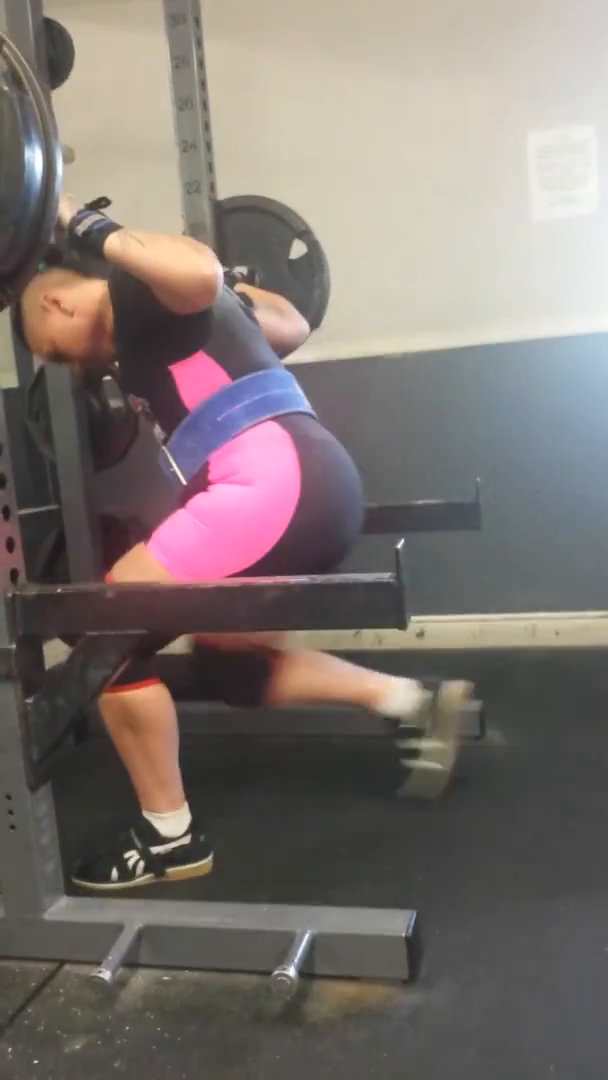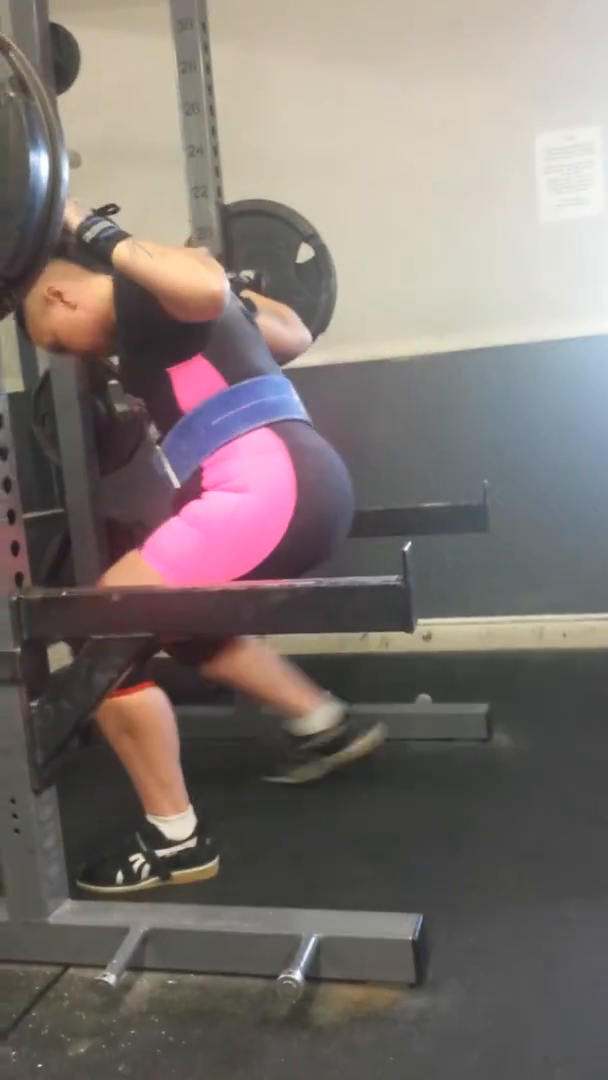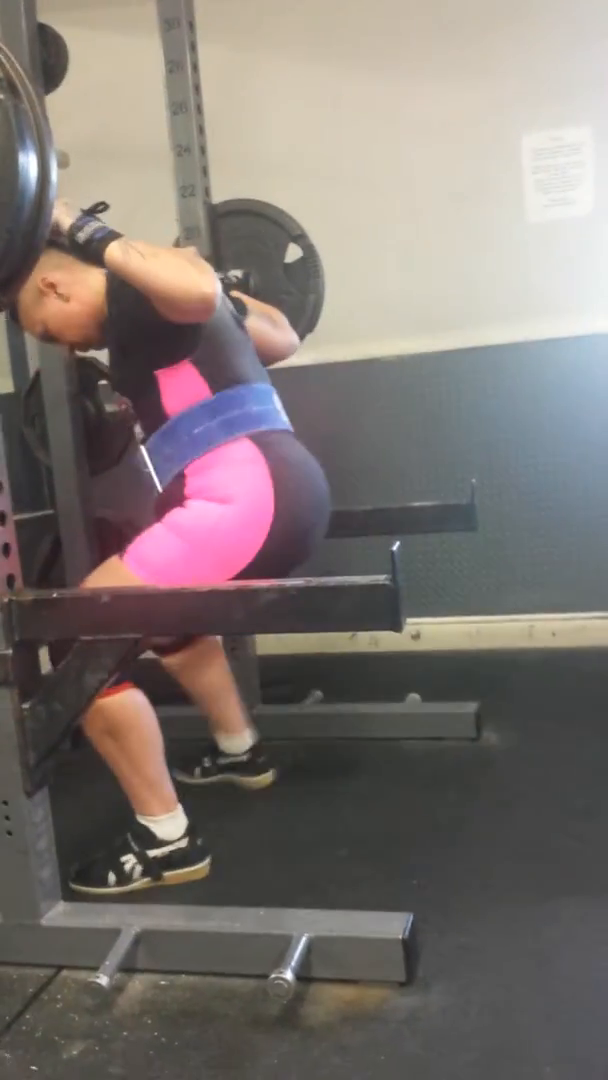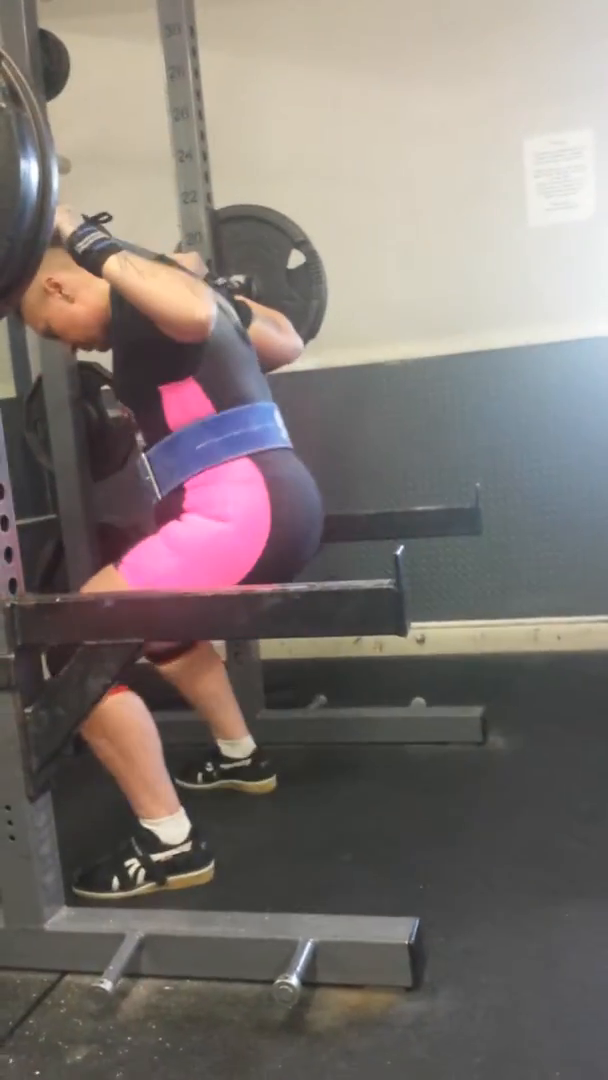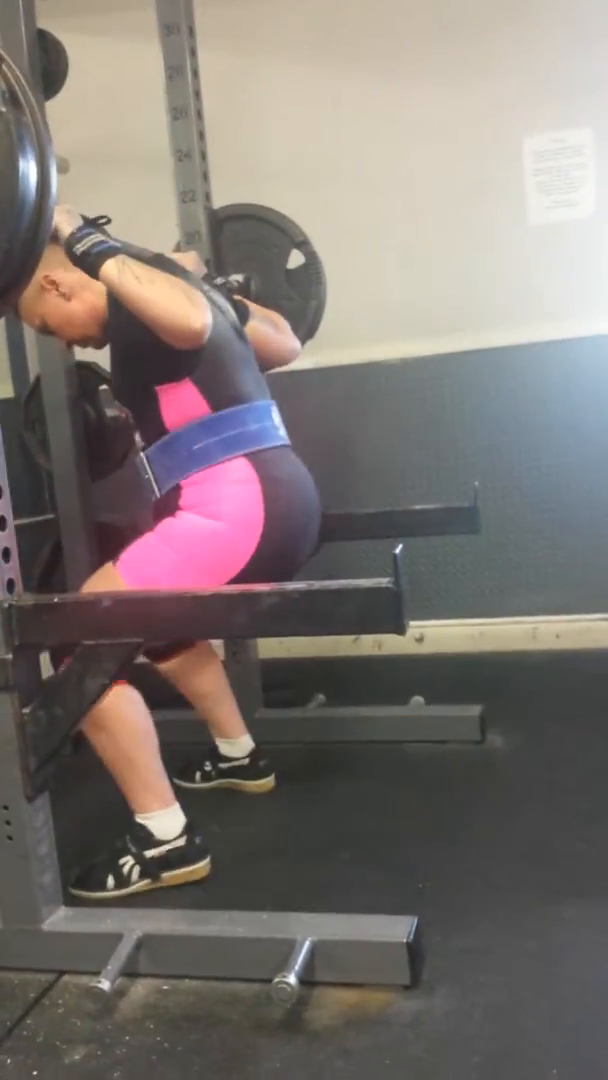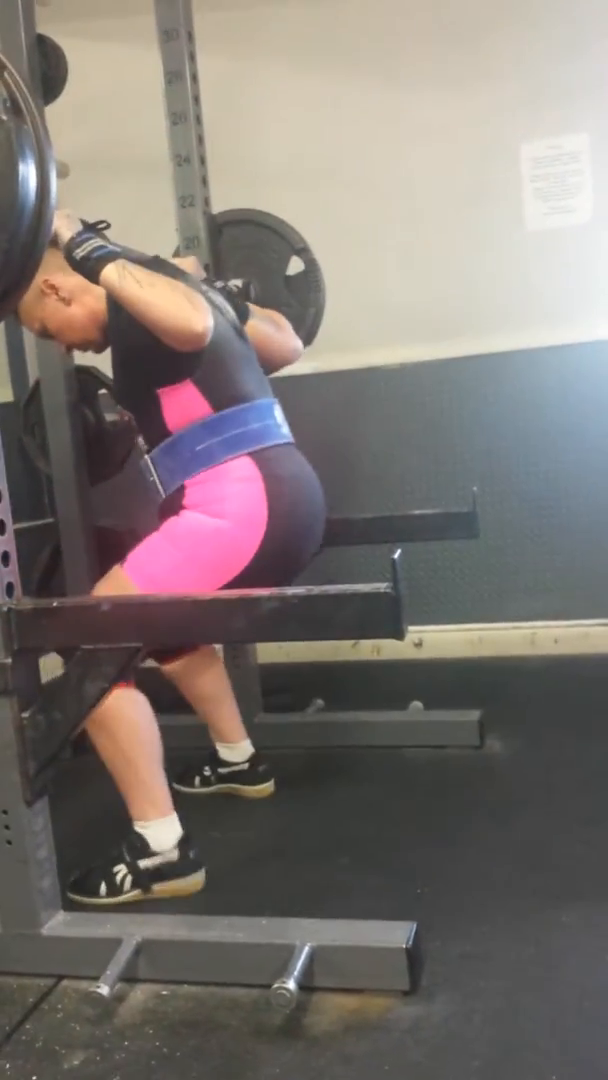
dt=0.1s
person 1, frame 1
left shoulder: (136, 298)
right shoulder: (167, 312)
left elbow: (197, 271)
right elbow: (292, 326)
left wrist: (94, 232)
right wrist: (239, 291)
left hip: (275, 485)
right hip: (317, 485)
right knee: (234, 658)
left ankle: (169, 838)
right ankle: (411, 702)
person 1, frame 2
left shoulder: (142, 295)
right shoulder: (166, 300)
left elbow: (206, 287)
right elbow: (294, 334)
left wrist: (99, 237)
right wrist: (247, 292)
left hip: (267, 492)
right hip: (306, 483)
left ankle: (177, 841)
right ankle: (325, 723)
person 1, frame 3
left shoulder: (131, 294)
right shoulder: (154, 298)
left elbow: (197, 290)
right elbow: (282, 338)
left wrist: (93, 236)
right wrist: (223, 288)
left hip: (245, 501)
right hip: (284, 491)
left ankle: (165, 841)
right ankle: (240, 750)
person 1, frame 4
left shoulder: (141, 301)
right shoulder: (170, 288)
left elbow: (193, 315)
right elbow: (288, 342)
left wrist: (95, 246)
right wrist: (220, 287)
left hip: (241, 514)
right hip: (280, 501)
left ankle: (170, 843)
right ankle: (240, 757)
person 1, frame 5
left shoulder: (140, 299)
right shoulder: (174, 284)
left elbow: (190, 323)
right elbow: (284, 342)
left wrist: (94, 249)
right wrist: (208, 282)
left hip: (236, 512)
right hip: (279, 498)
left ankle: (165, 838)
right ankle: (239, 755)
person 1, frame 6
left shoulder: (144, 295)
right shoulder: (174, 288)
left elbow: (190, 325)
right elbow: (286, 343)
left wrist: (94, 255)
right wrist: (206, 284)
left hip: (242, 509)
right hip: (285, 497)
left ankle: (160, 850)
right ankle: (238, 761)
